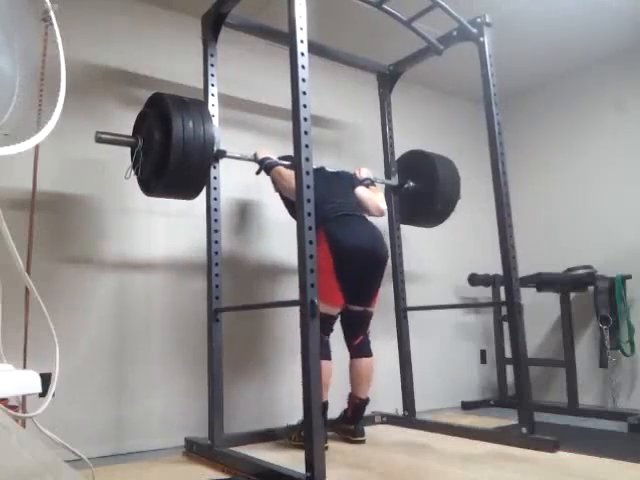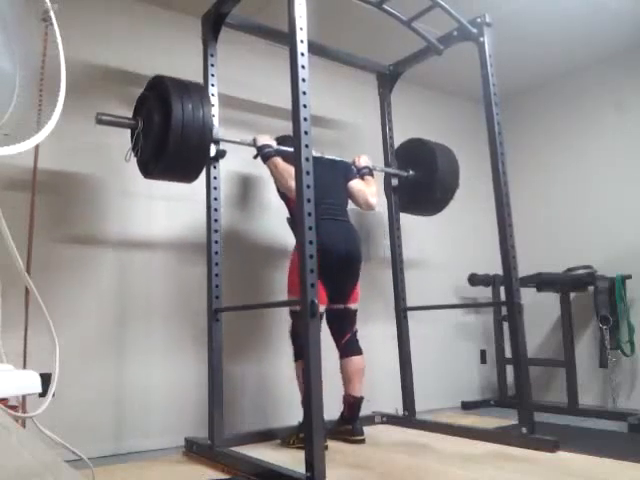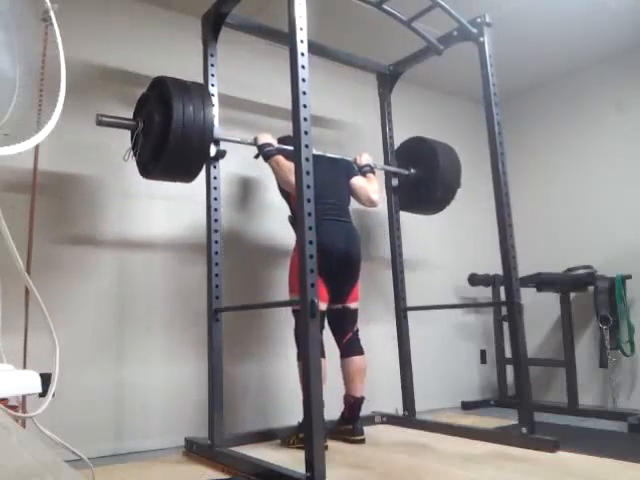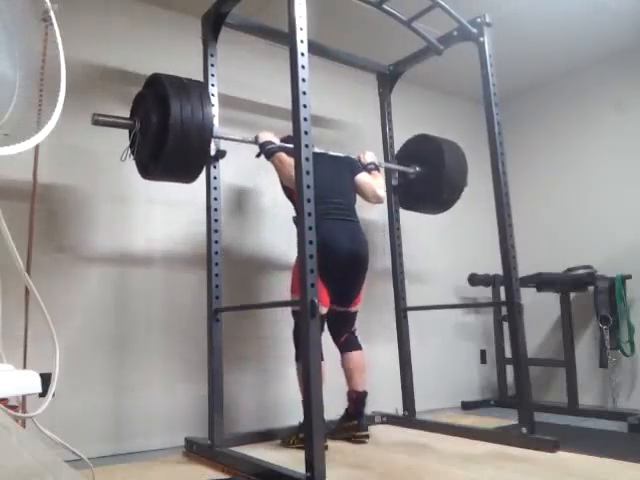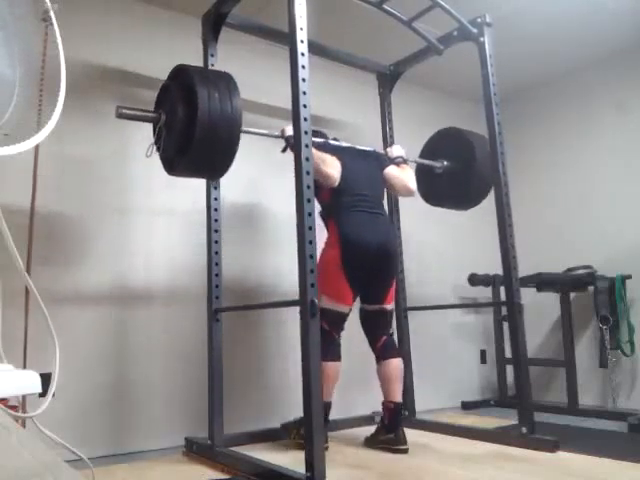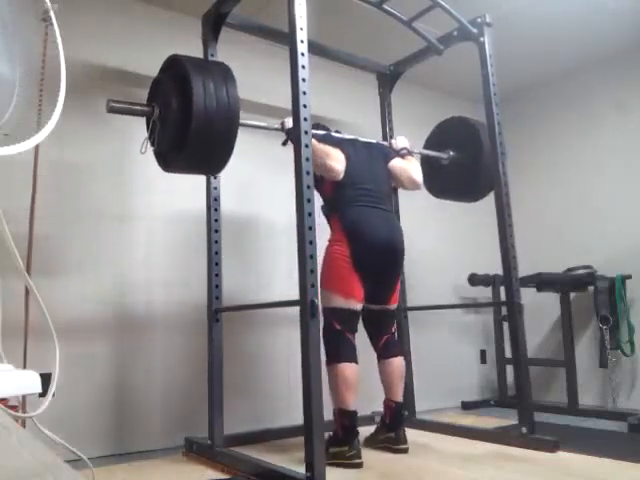
dt=0.5s
person 1, frame 1
left shoulder: (288, 176)
right shoulder: (343, 176)
left elbow: (296, 189)
right elbow: (379, 207)
left wrist: (268, 163)
right wrist: (366, 181)
left hip: (340, 243)
right hip: (374, 243)
left knee: (316, 332)
right knee: (357, 336)
right ankle: (353, 420)
person 1, frame 2
left shoulder: (286, 163)
right shoulder: (340, 166)
left elbow: (292, 185)
right elbow: (370, 201)
left wrist: (266, 150)
right wrist: (366, 170)
left hip: (318, 244)
right hip: (350, 243)
left knee: (304, 335)
right knee: (346, 333)
right ankle: (351, 421)
person 1, frame 3
left shoulder: (287, 159)
right shoulder: (342, 164)
left elbow: (295, 182)
right elbow: (372, 197)
left wrist: (268, 149)
right wrist: (367, 168)
left hip: (318, 242)
right hip: (350, 242)
right knee: (347, 333)
right ankle: (352, 421)
person 1, frame 4
left shoulder: (290, 156)
right shoulder: (346, 162)
left elbow: (298, 180)
right elbow: (378, 194)
left wrist: (270, 147)
right wrist: (371, 165)
left hip: (323, 243)
right hip: (356, 243)
right knee: (344, 331)
right ankle: (356, 417)
person 1, frame 5
left shoulder: (318, 151)
right shoulder: (373, 155)
left elbow: (330, 175)
right elbow: (408, 187)
left wrist: (295, 141)
right wrist: (398, 159)
left hip: (350, 238)
right hip: (386, 238)
left knee: (327, 332)
right knee: (381, 333)
right ankle: (392, 428)
person 1, frame 6
left shoulder: (319, 143)
right shoulder: (377, 148)
left elbow: (334, 168)
right elbow: (414, 180)
left wrist: (296, 133)
right wrist: (403, 150)
left hip: (354, 235)
right hip: (391, 234)
left knee: (339, 334)
right knee: (385, 334)
left ankle: (346, 440)
right ankle: (393, 428)
